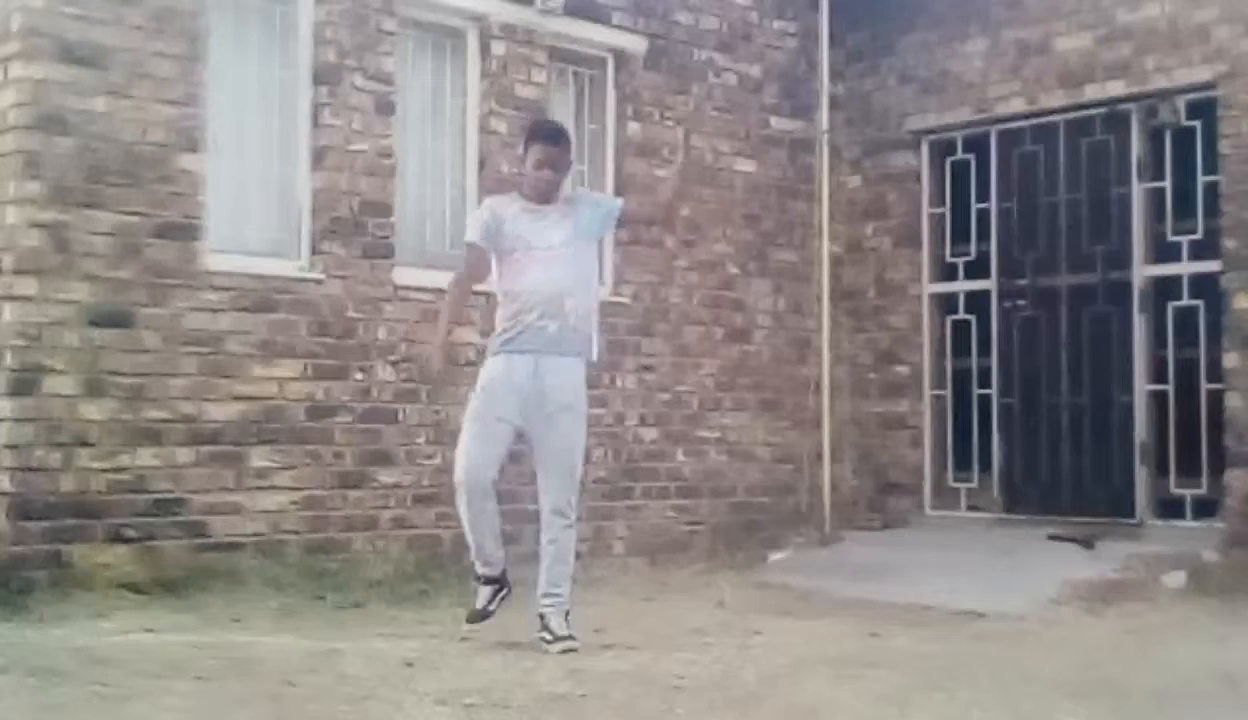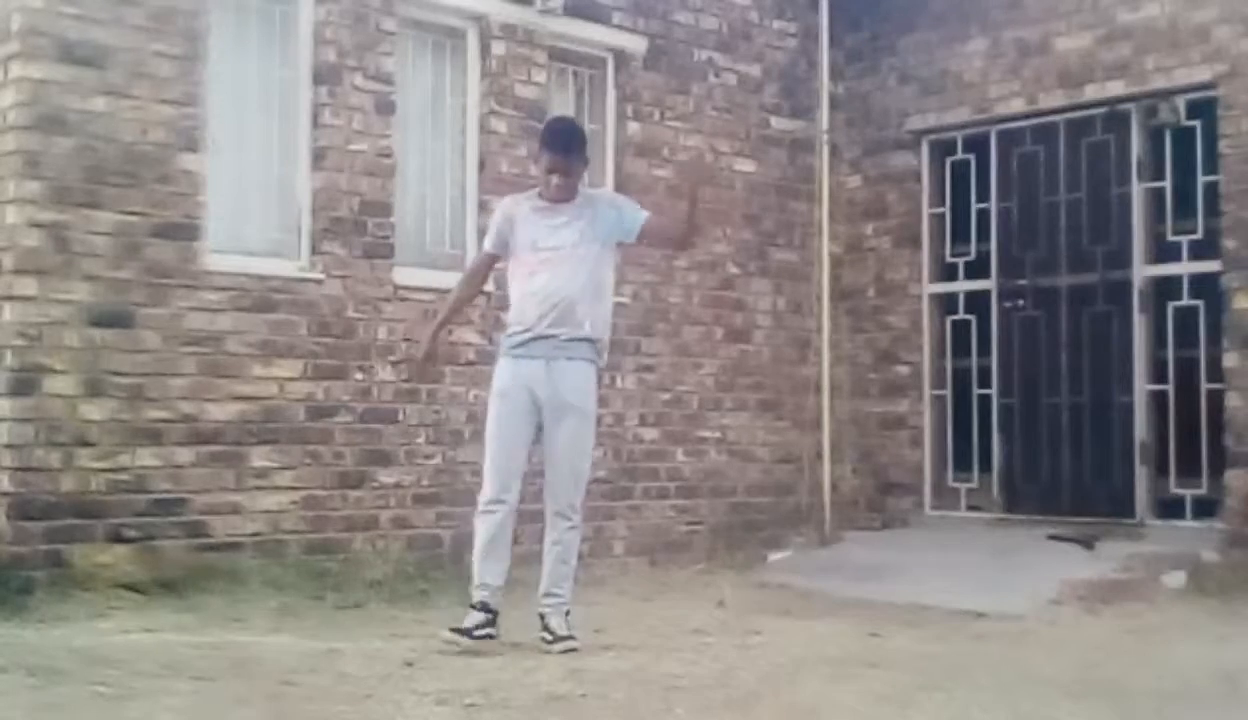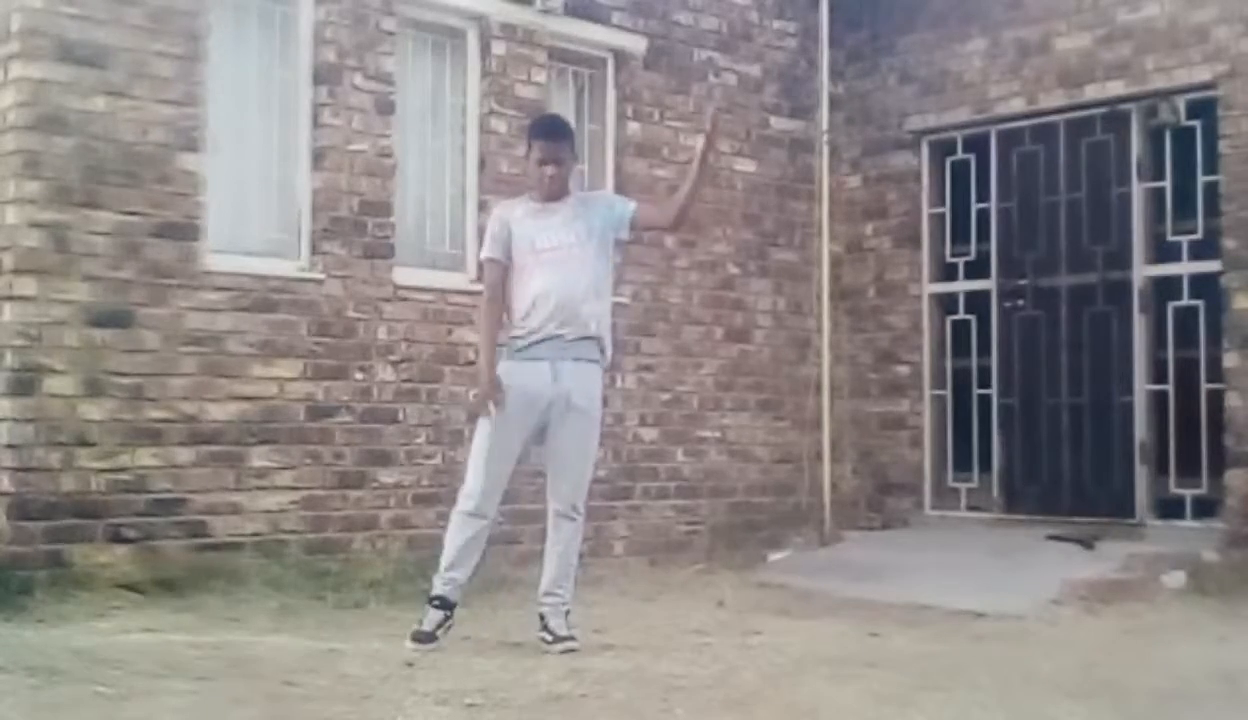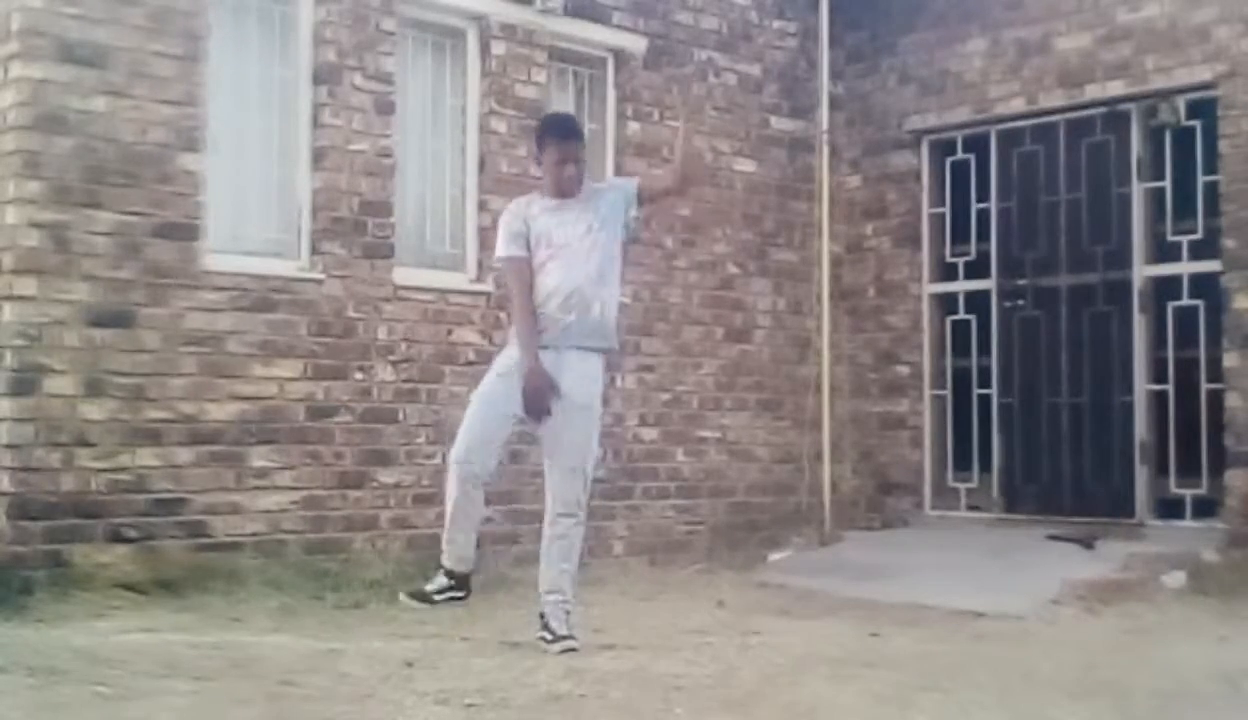
dt=0.7s
person 1, frame 1
left shoulder: (589, 208)
right shoulder: (496, 212)
left elbow: (657, 211)
right elbow: (471, 274)
left wrist: (683, 160)
right wrist: (443, 332)
left hip: (566, 364)
right hip: (508, 360)
left knee: (560, 497)
right knee: (472, 473)
left ankle: (553, 610)
right ankle: (491, 573)
person 1, frame 2
left shoulder: (609, 208)
right shoulder: (512, 211)
left elbow: (679, 238)
right elbow: (477, 275)
left wrist: (692, 197)
right wrist: (435, 329)
left hip: (575, 366)
right hip: (517, 363)
left knee: (565, 499)
right knee: (499, 490)
left ankle: (554, 610)
right ankle: (485, 605)
person 1, frame 3
left shoulder: (603, 209)
right shoulder: (507, 216)
left elbow: (672, 217)
right elbow: (495, 293)
left wrist: (701, 156)
right wrist: (486, 365)
left hip: (579, 368)
right hip: (519, 365)
left knee: (568, 501)
right knee: (480, 489)
left ankle: (554, 612)
right ankle: (443, 597)
person 1, frame 4
left shoulder: (612, 198)
right shoulder: (519, 215)
left elbow: (679, 180)
right elbow: (520, 294)
left wrist: (684, 118)
right wrist: (531, 364)
left hip: (582, 360)
right hip: (525, 354)
left knee: (568, 494)
right knee: (467, 457)
left ankle: (554, 611)
right ankle: (455, 571)
